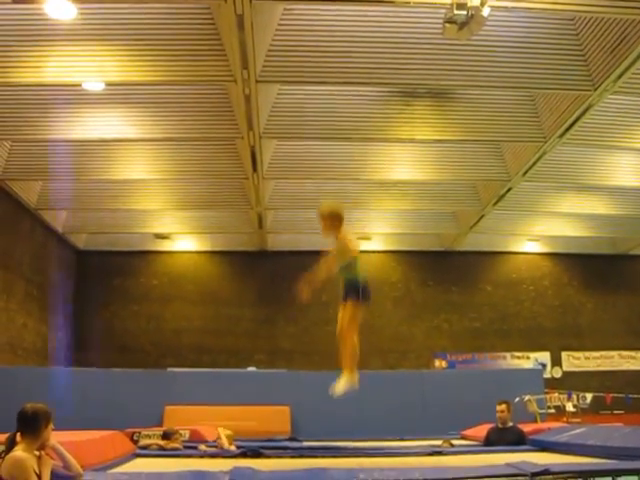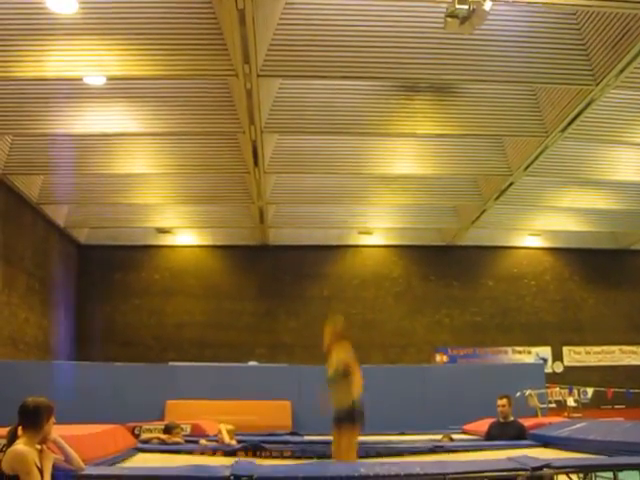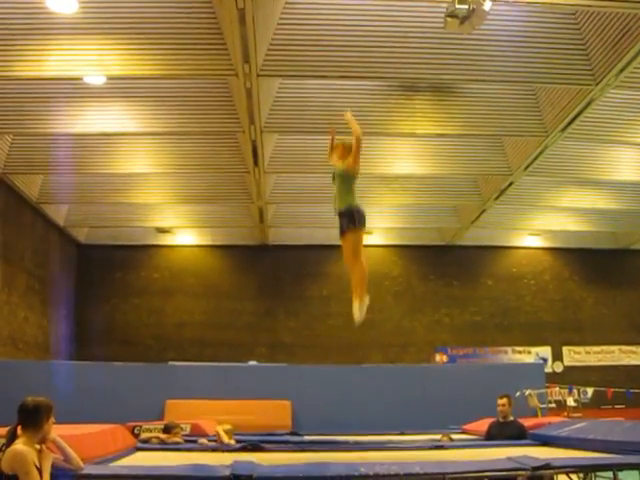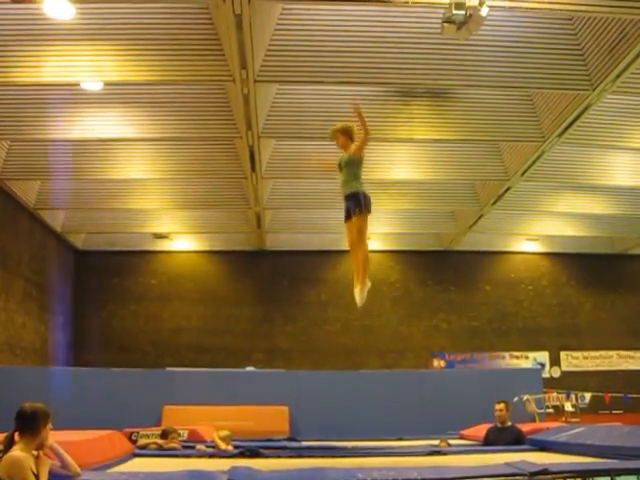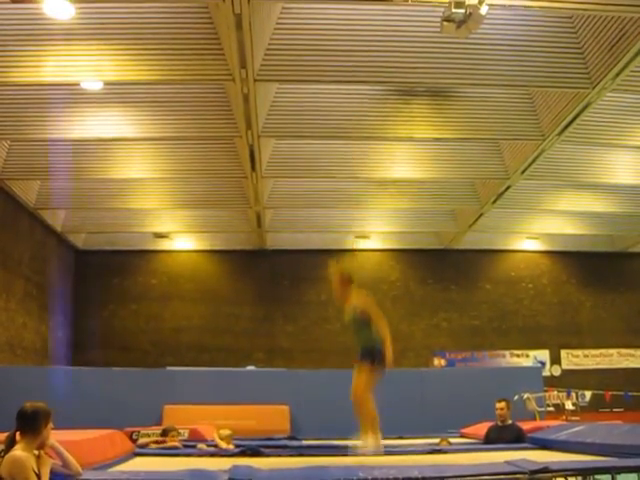
dt=0.4s
person 1, frame 1
left shoulder: (345, 238)
right shoulder: (338, 242)
left elbow: (353, 251)
right elbow: (328, 265)
right wrist: (310, 283)
left hip: (356, 288)
right hip: (350, 288)
left knee: (349, 331)
right knee: (342, 332)
left ankle: (350, 374)
right ankle: (348, 375)
person 1, frame 2
left shoulder: (345, 356)
right shoulder: (333, 358)
left elbow: (358, 377)
left wrist: (353, 393)
left hip: (351, 412)
right hip: (340, 413)
left knee: (348, 454)
right knee: (337, 454)
person 1, frame 3
left shoulder: (352, 165)
right shoulder: (340, 168)
left elbow: (358, 137)
right elbow: (330, 155)
left wrist: (349, 119)
right wrist: (332, 136)
left hip: (352, 213)
right hip: (344, 215)
left knee: (356, 258)
right knee: (350, 261)
left ankle: (362, 297)
right ankle: (357, 299)
person 1, frame 4
left shoulder: (355, 150)
right shoulder: (346, 156)
left elbow: (366, 134)
right elbow: (340, 165)
left wrist: (359, 114)
left hip: (358, 198)
right hip: (349, 201)
left knee: (360, 243)
right knee: (354, 246)
left ankle: (363, 282)
right ankle: (359, 283)
person 1, frame 5
left shoulder: (361, 301)
right shoulder: (348, 304)
left elbow: (381, 323)
left wrist: (388, 350)
left hip: (374, 351)
right hip: (365, 352)
left knee: (363, 394)
right knee: (356, 395)
left ankle: (374, 436)
right ankle: (367, 436)
